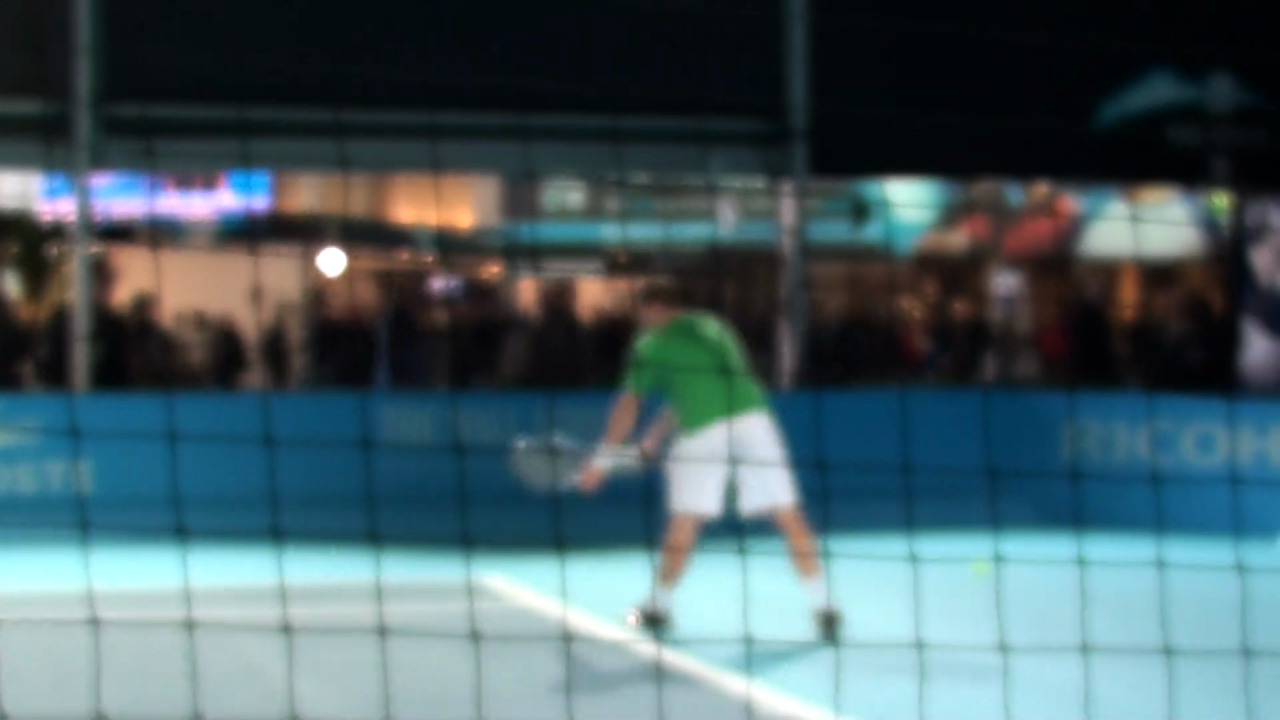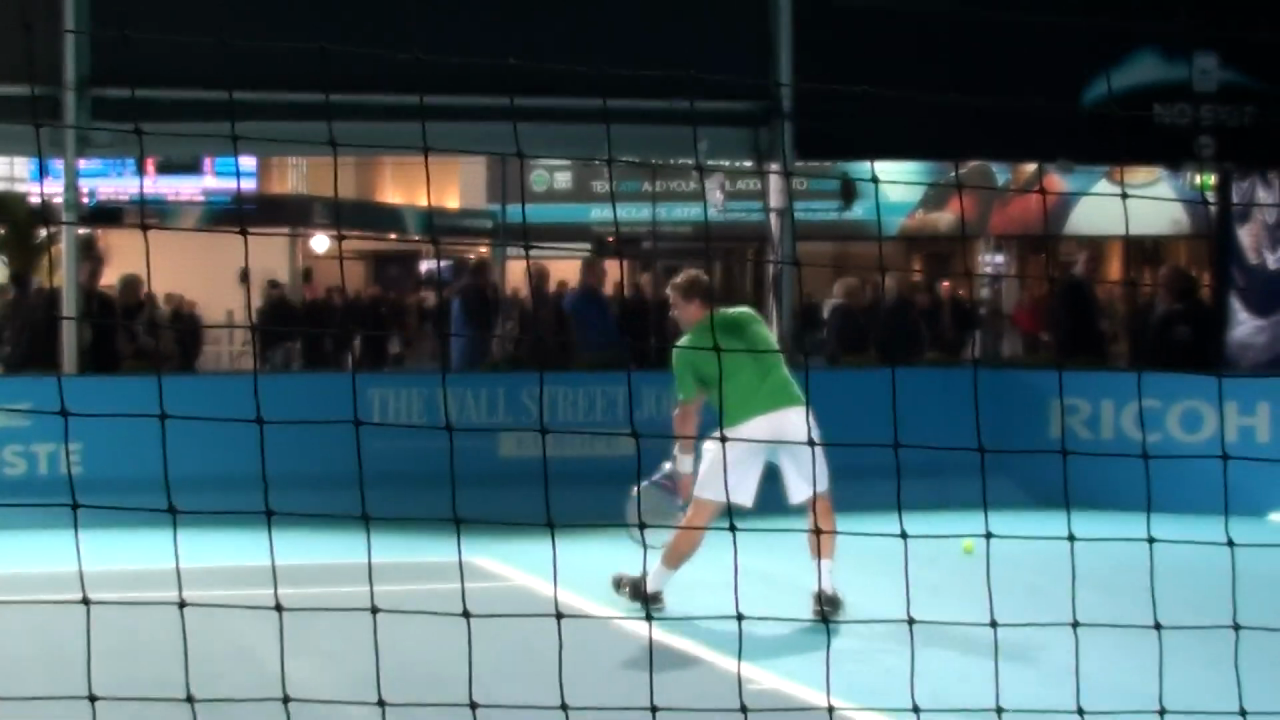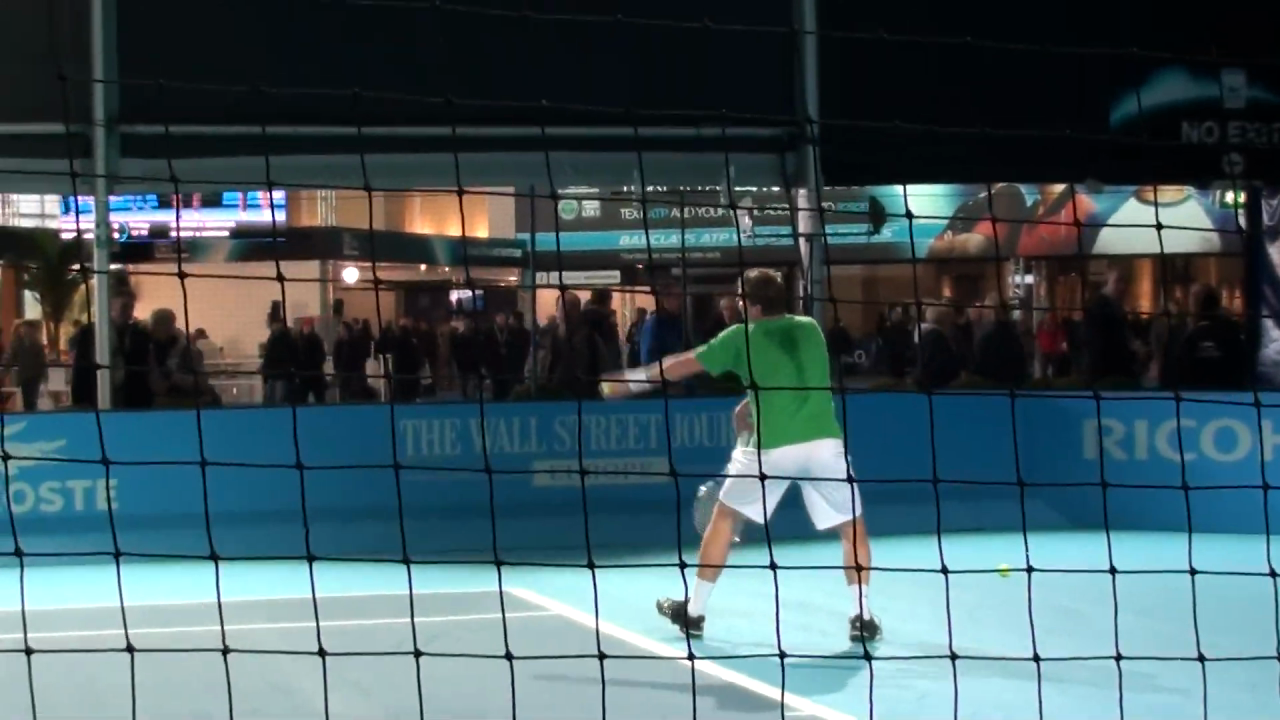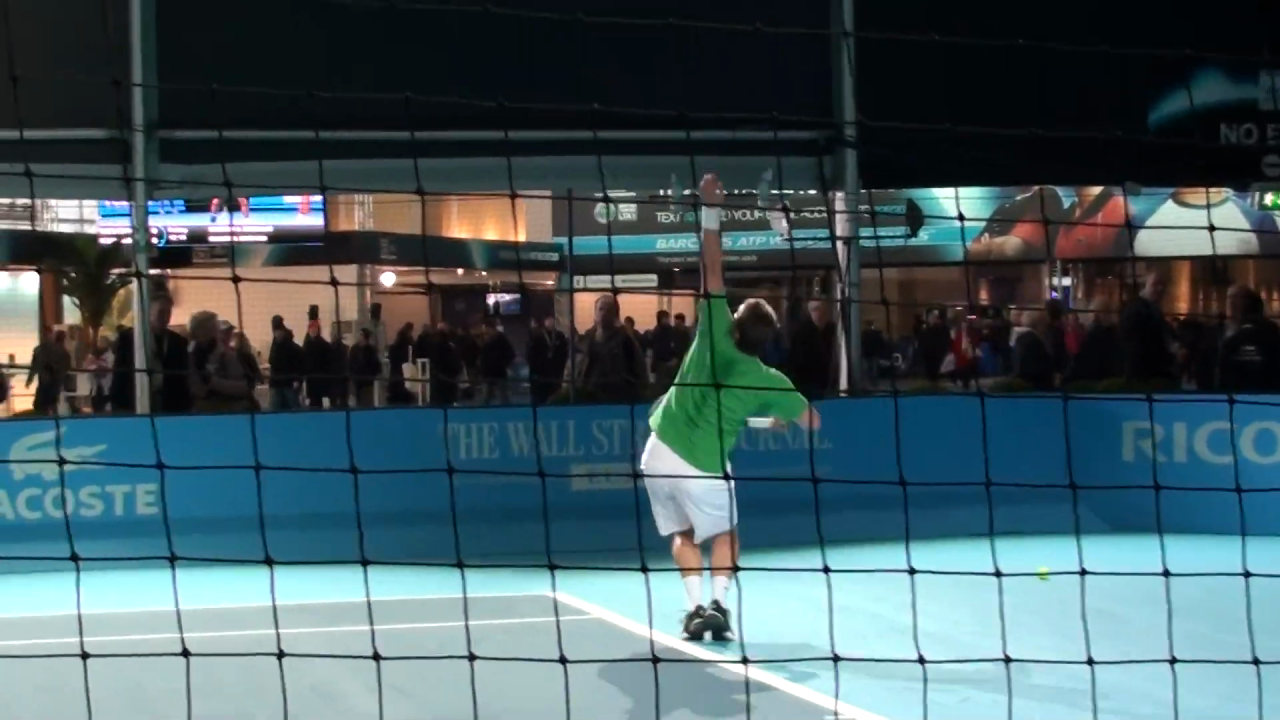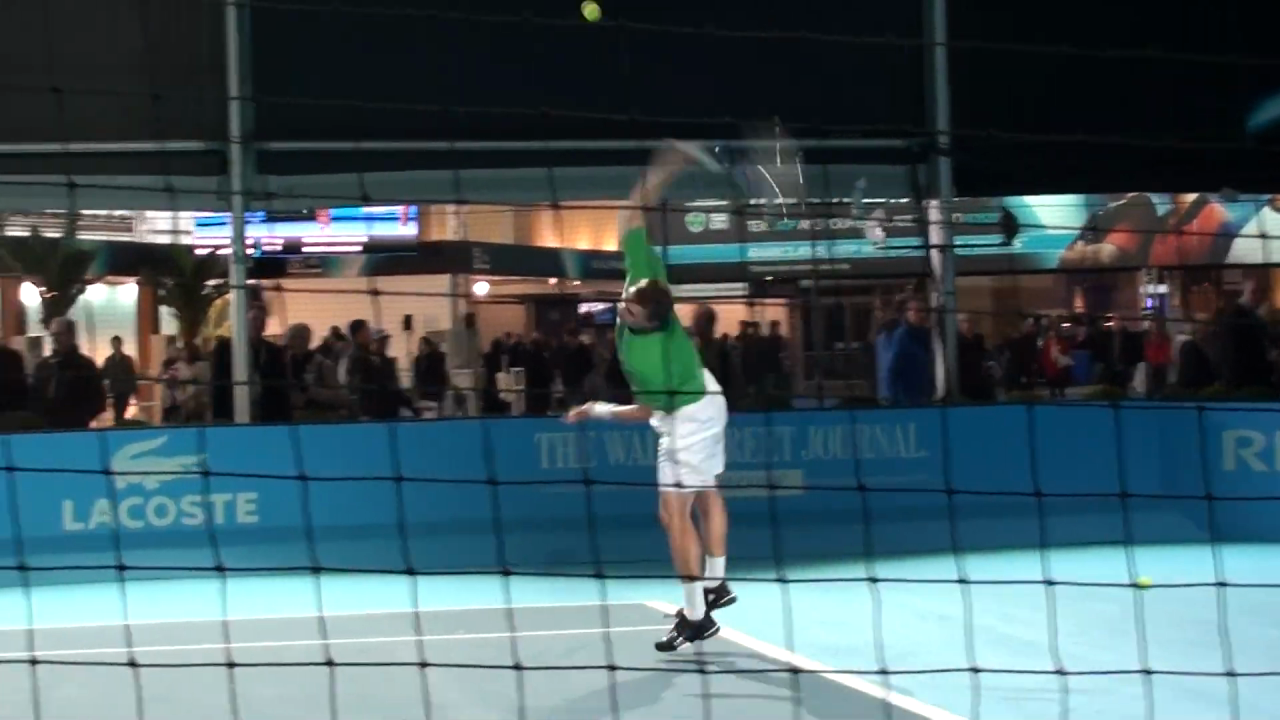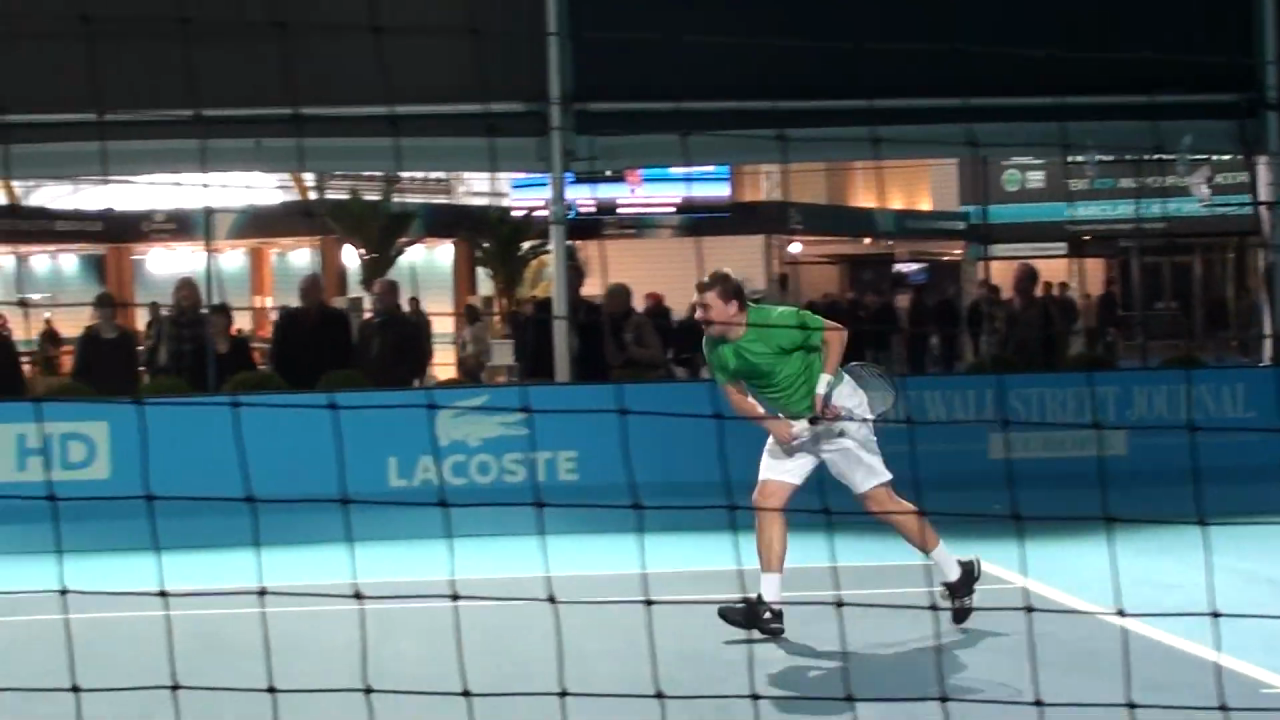
dt=0.5s
person 1, frame 1
left shoulder: (650, 344)
right shoulder: (710, 326)
left elbow: (628, 405)
left wrist: (602, 459)
right wrist: (655, 436)
left hip: (705, 433)
right hip: (752, 420)
left knee: (683, 525)
right knee: (789, 517)
left ankle: (657, 609)
right ankle: (821, 607)
person 1, frame 2
left shoulder: (687, 348)
right shoulder: (747, 317)
left elbow: (688, 413)
left wrist: (684, 465)
right wrist: (696, 405)
left hip: (743, 427)
right hip: (793, 415)
left knee: (700, 511)
right knee: (820, 504)
left ankle: (651, 587)
right ankle: (825, 592)
person 1, frame 3
left shoulder: (740, 337)
right shoulder: (811, 330)
left elbow: (684, 365)
left wrist: (629, 379)
left hip: (770, 447)
right hip: (824, 443)
left knee: (723, 519)
right knee: (852, 529)
left ankle: (693, 610)
right ankle: (861, 615)
person 1, frame 4
left shoulder: (713, 340)
right shoulder: (768, 381)
left elbow: (712, 275)
right elbow: (813, 420)
left wrist: (711, 210)
right wrist: (778, 416)
left hip: (658, 458)
right hip: (703, 475)
left knee: (683, 537)
right knee: (721, 538)
left ankle: (698, 608)
right ankle: (716, 602)
person 1, frame 5
left shoulder: (641, 354)
right shoulder: (645, 283)
left elbow: (647, 411)
right elbow: (632, 223)
left wrist: (597, 411)
right wrist: (660, 172)
left hip: (690, 416)
right hip: (704, 404)
left knee: (673, 511)
right knee: (707, 494)
left ankle: (696, 616)
right ankle: (714, 585)
person 1, frame 6
left shoulder: (778, 321)
right shoulder: (714, 344)
left elbow: (836, 332)
right elbow: (735, 392)
left wrist: (825, 384)
right wrist: (768, 420)
left hip: (836, 412)
right hip: (790, 425)
left knee: (878, 501)
right knee: (765, 503)
left ankle: (956, 574)
right ankle: (768, 607)
